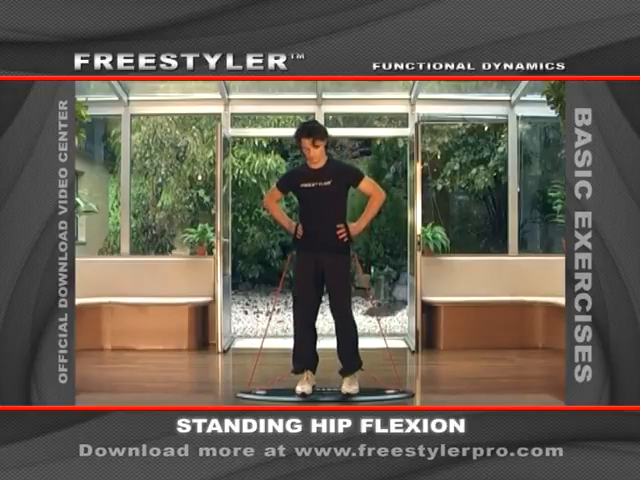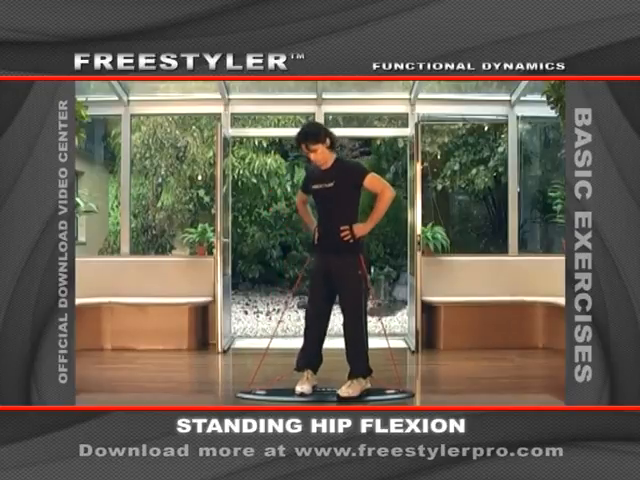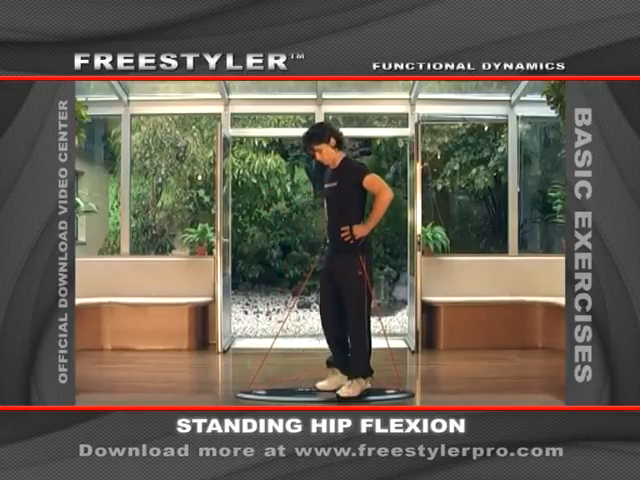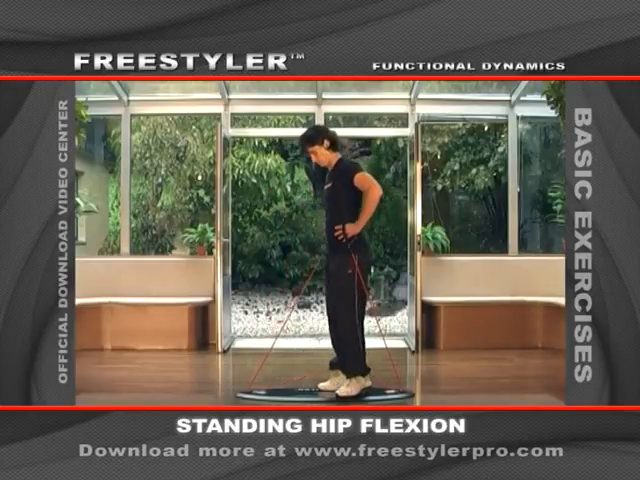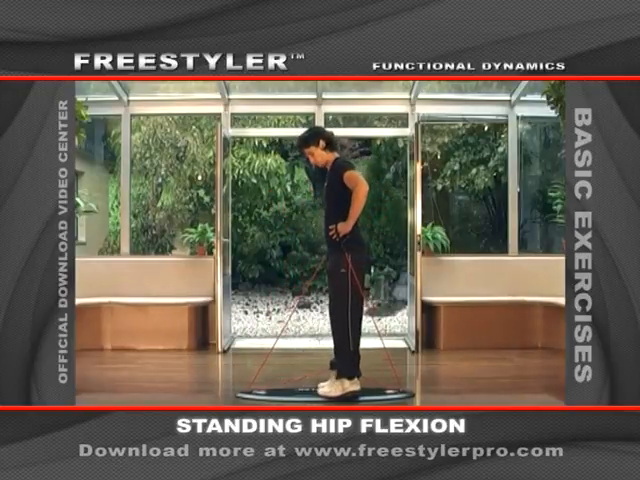
dt=0.4s
person 1, frame 1
left shoulder: (342, 171)
right shoulder: (295, 176)
left elbow: (378, 194)
right elbow: (269, 201)
left wrist: (359, 225)
right wrist: (290, 226)
left hip: (337, 253)
right hip: (306, 254)
left knee: (342, 313)
right knee: (303, 314)
left ankle: (350, 371)
right ankle: (306, 372)
person 1, frame 2
left shoulder: (350, 169)
right shoulder: (312, 176)
left elbow: (387, 192)
right elbow: (301, 202)
left wrist: (367, 226)
left hip: (349, 255)
right hip: (322, 255)
left knee: (354, 316)
right knee: (314, 315)
left ankle: (360, 376)
right ankle: (307, 372)
person 1, frame 3
left shoulder: (354, 169)
right shoulder: (328, 174)
left elbow: (385, 193)
left wrist: (366, 227)
left hip: (354, 255)
right hip: (334, 254)
left knee: (357, 317)
right knee: (330, 315)
left ankle: (361, 376)
right ankle: (340, 370)
person 1, frame 4
left shoulder: (348, 168)
right shoulder: (330, 174)
left elbow: (375, 191)
left wrist: (358, 225)
left hip: (351, 254)
right hip: (336, 253)
left knee: (350, 315)
right knee: (336, 316)
left ankle: (360, 374)
right ankle: (343, 371)
person 1, frame 5
left shoulder: (342, 167)
right shoulder: (332, 172)
left elbow: (362, 187)
left wrist: (349, 223)
left hip: (348, 253)
right hip: (338, 252)
left knee: (346, 314)
right knee: (338, 315)
left ankle: (348, 377)
right ankle: (342, 372)
